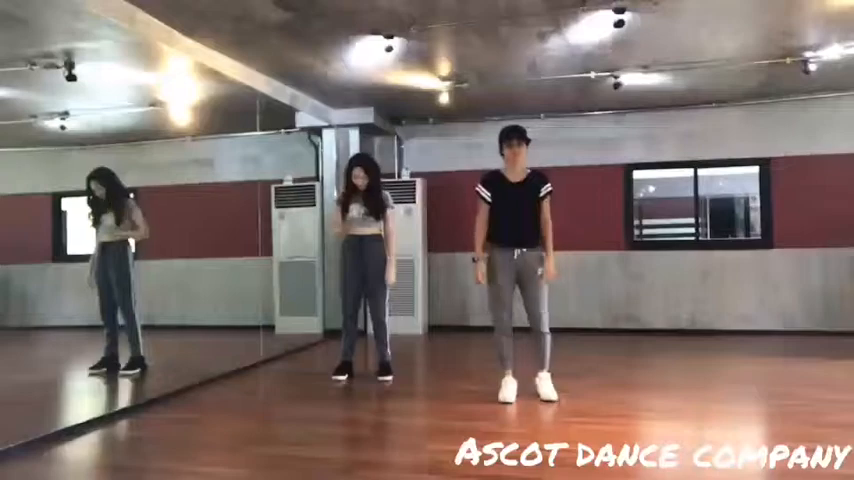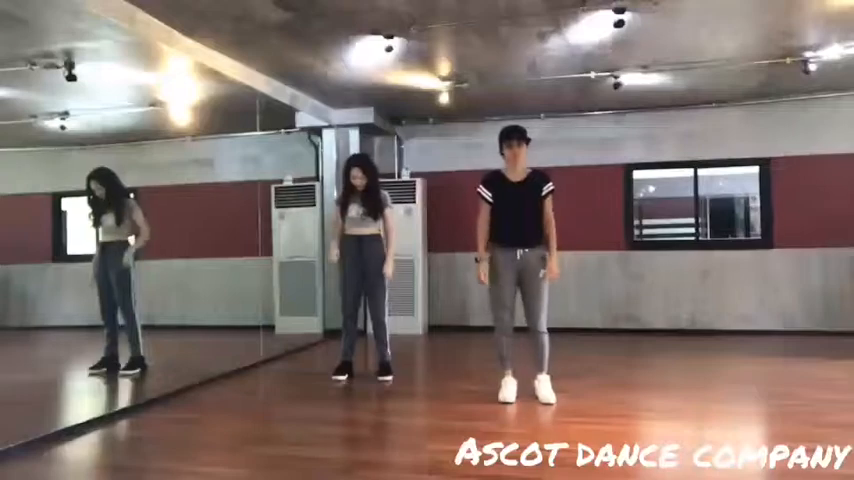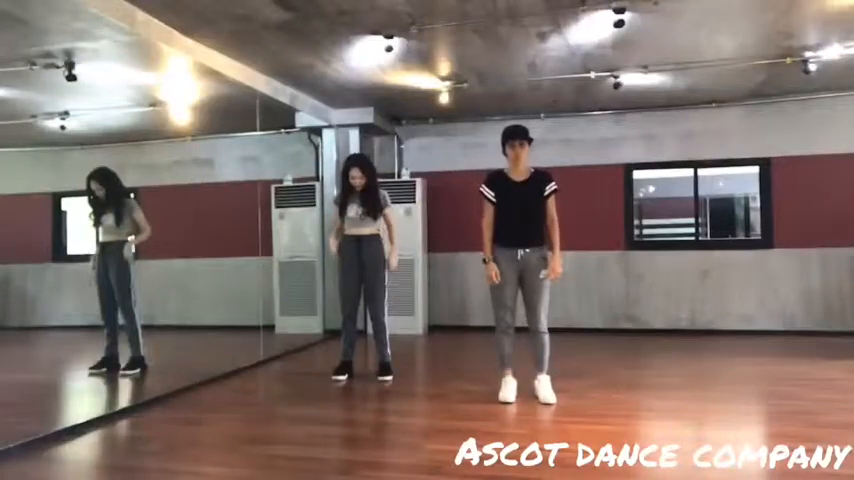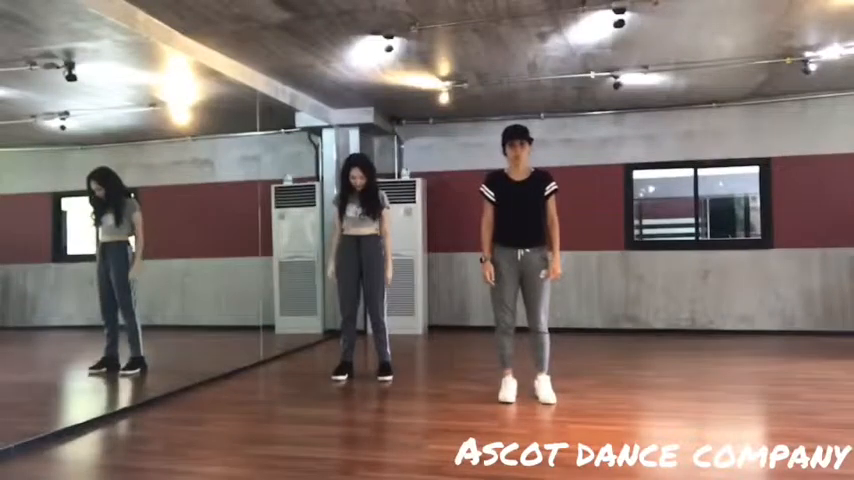
dt=0.3s
person 1, frame 1
left shoulder: (539, 180)
right shoulder: (490, 181)
left elbow: (546, 220)
right elbow: (482, 222)
left wrist: (549, 257)
right wrist: (479, 258)
left hip: (532, 255)
right hip: (500, 256)
left knee: (540, 320)
right knee: (502, 321)
left ankle: (543, 375)
right ankle: (508, 377)
person 1, frame 2
left shoulder: (541, 180)
right shoulder: (491, 181)
left elbow: (548, 219)
right elbow: (484, 221)
left wrist: (553, 256)
right wrist: (481, 259)
left hip: (534, 255)
right hip: (502, 255)
left knee: (538, 321)
right knee: (503, 320)
left ankle: (542, 378)
right ankle: (508, 378)
person 1, frame 3
left shoulder: (543, 179)
right shoulder: (494, 181)
left elbow: (551, 219)
right elbow: (488, 222)
left wrist: (556, 255)
right wrist: (488, 259)
left hip: (535, 255)
right hip: (503, 255)
left knee: (538, 321)
right knee: (504, 320)
left ankle: (542, 378)
right ankle: (507, 378)
person 1, frame 4
left shoulder: (543, 179)
right shoulder: (494, 181)
left elbow: (552, 219)
right elbow: (487, 222)
left wrist: (556, 256)
right wrist: (486, 259)
left hip: (536, 255)
right hip: (504, 255)
left knee: (539, 321)
right knee: (504, 320)
left ankle: (542, 378)
right ankle: (508, 378)
person 2, frame 1
left shoulder: (382, 197)
right shoulder: (345, 198)
left elbow: (389, 232)
right elbow: (338, 227)
left wrist: (392, 264)
right wrist: (338, 228)
left hip: (374, 249)
right hip: (351, 250)
left knee: (378, 309)
right knee: (349, 308)
left ankle: (384, 362)
right ankle: (346, 361)
person 2, frame 2
left shoulder: (381, 197)
right shoulder: (344, 198)
left elbow: (389, 229)
left wrist: (389, 258)
right wrist: (335, 244)
left hip: (373, 248)
right hip: (350, 249)
left knee: (377, 309)
right knee: (349, 308)
left ankle: (384, 361)
right ankle: (346, 361)
person 2, frame 3
left shoulder: (379, 196)
right shoulder: (343, 197)
left elbow: (390, 225)
left wrist: (394, 249)
right wrist: (333, 237)
left hip: (372, 248)
right hip: (349, 249)
left knee: (376, 308)
right knee: (348, 308)
left ankle: (385, 361)
right ankle: (346, 361)
person 2, frame 4
left shoulder: (378, 197)
right shoulder: (342, 198)
left elbow: (386, 232)
right elbow: (338, 229)
left wrist: (388, 264)
right wrist: (333, 260)
left hip: (371, 248)
right hip: (347, 250)
left knee: (376, 308)
right knee: (347, 309)
left ankle: (384, 361)
right ankle: (346, 361)
person 3, frame 1
left shoulder: (127, 205)
right shoulder: (100, 208)
left elbow: (144, 232)
right elbow: (98, 239)
left wrist: (121, 233)
right wrist: (92, 266)
left hip: (119, 255)
right hip: (102, 257)
left knee: (126, 307)
right knee: (107, 309)
left ankle: (137, 358)
right ankle: (110, 357)
person 3, frame 2
left shoulder: (127, 205)
right shoulder: (100, 208)
left elbow: (145, 233)
right elbow: (100, 237)
left wrist: (131, 250)
right wrist: (95, 262)
left hip: (119, 254)
right hip: (103, 256)
left knee: (126, 307)
right knee: (107, 309)
left ankle: (137, 358)
right ankle: (110, 357)
person 3, frame 3
left shoulder: (128, 204)
right shoulder: (100, 207)
left elbow: (147, 230)
left wrist: (131, 243)
right wrist: (95, 254)
left hip: (118, 254)
right hip: (103, 256)
left knee: (126, 306)
right knee: (107, 309)
left ankle: (137, 357)
right ankle: (110, 357)
person 3, frame 4
left shoulder: (128, 204)
right shoulder: (101, 208)
left elbow: (140, 235)
right elbow: (101, 236)
left wrist: (136, 264)
right wrist: (98, 260)
left hip: (120, 254)
right hip: (103, 256)
left knee: (126, 307)
right knee: (107, 310)
left ankle: (137, 358)
right ankle: (110, 357)
